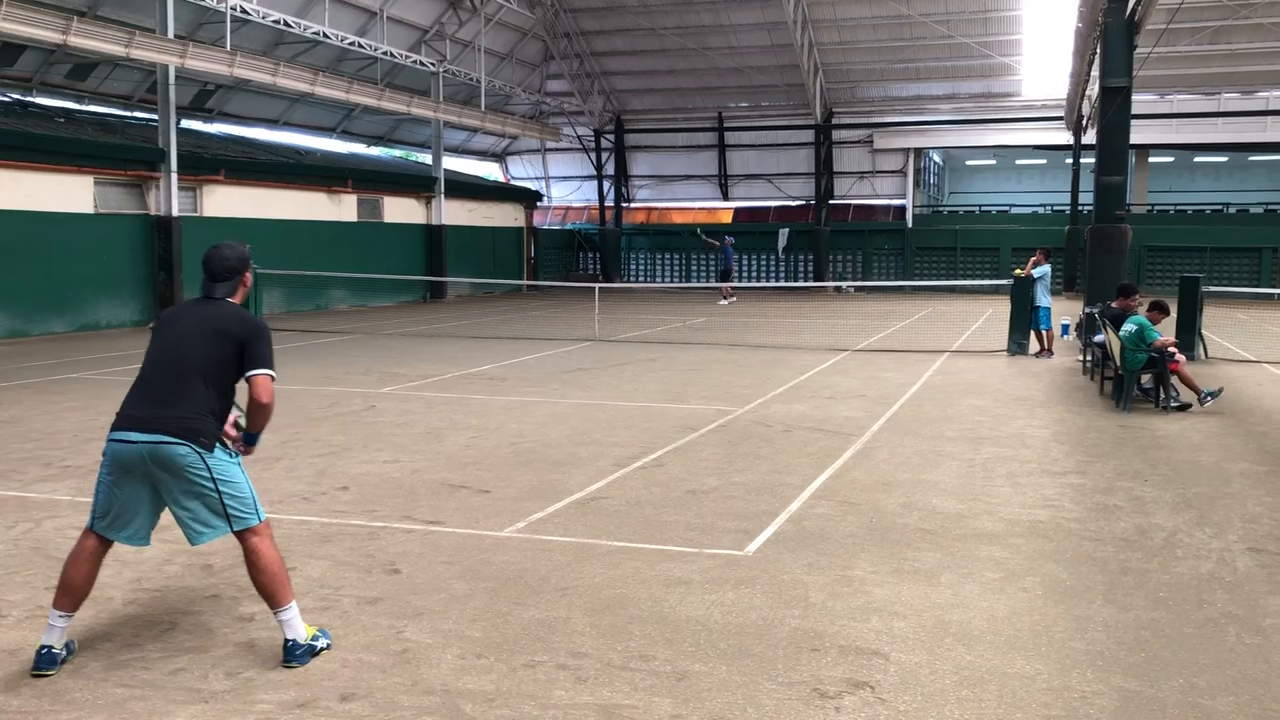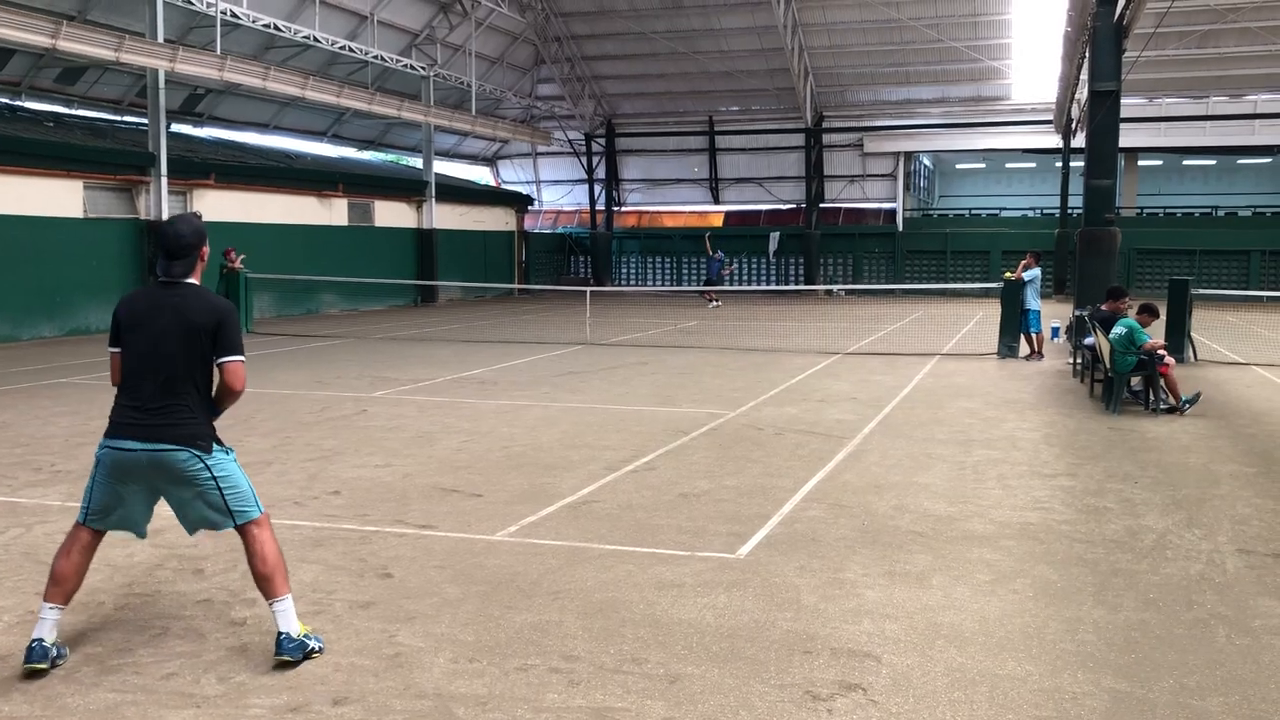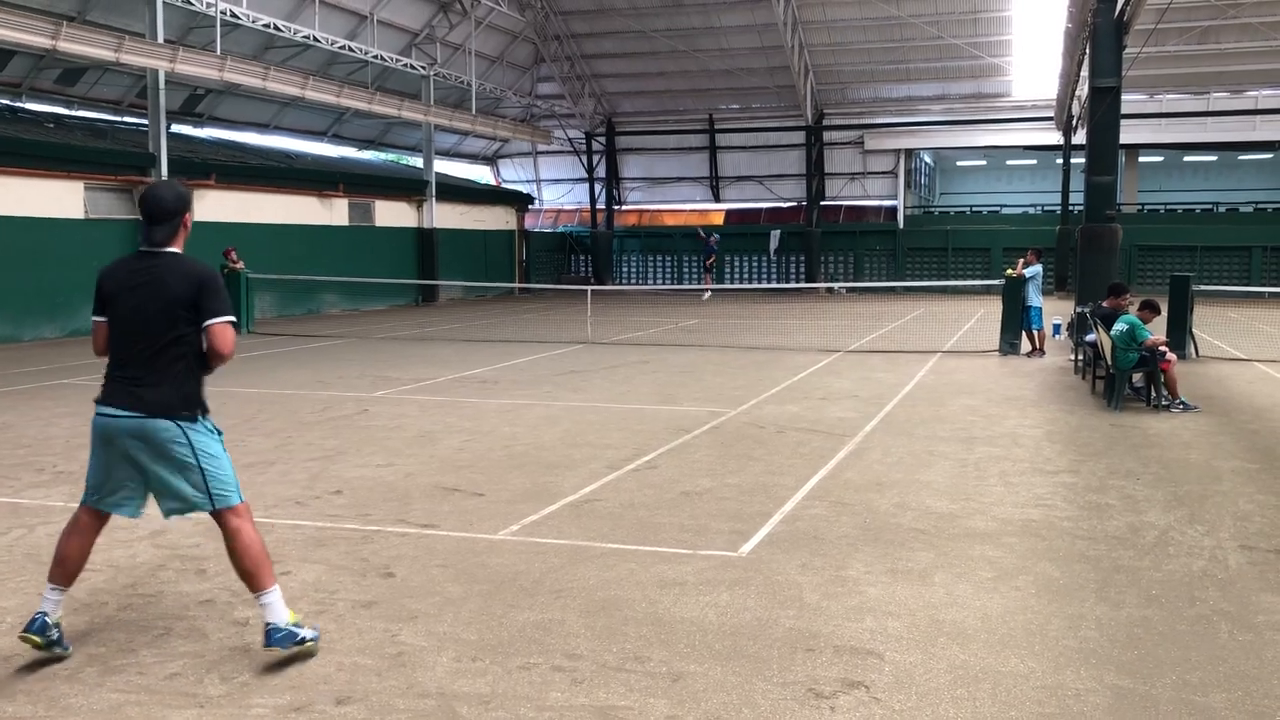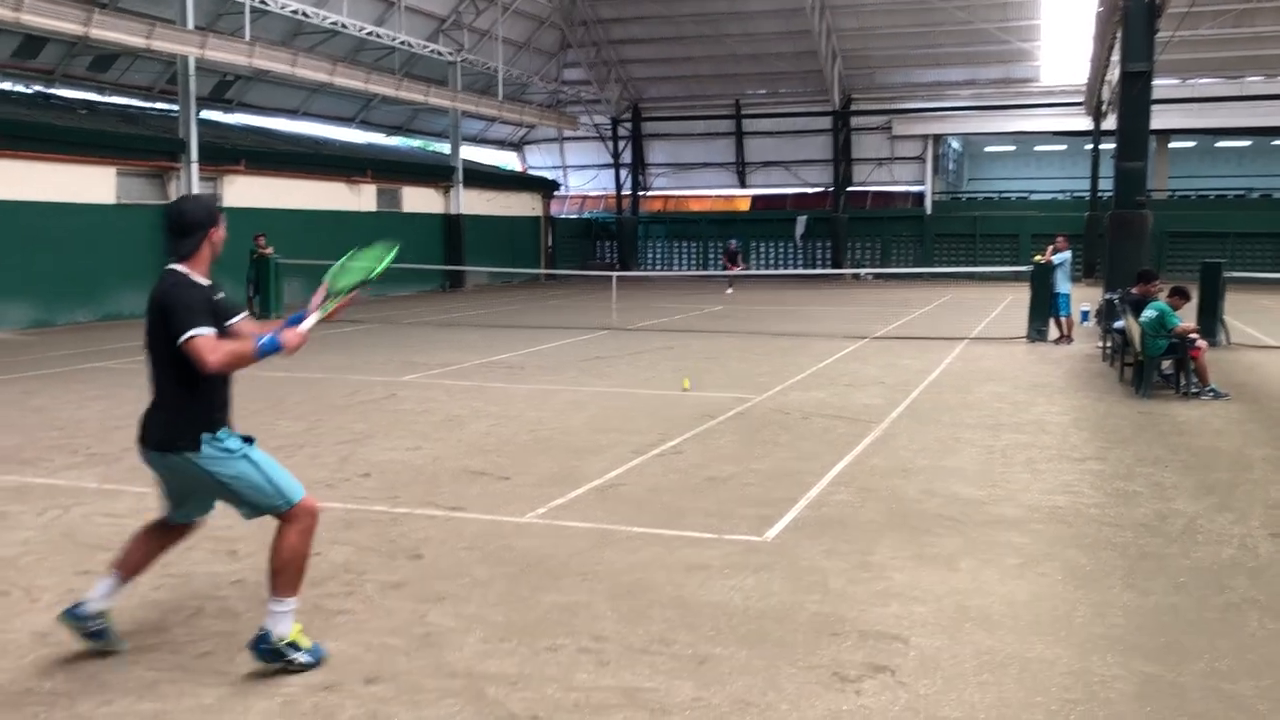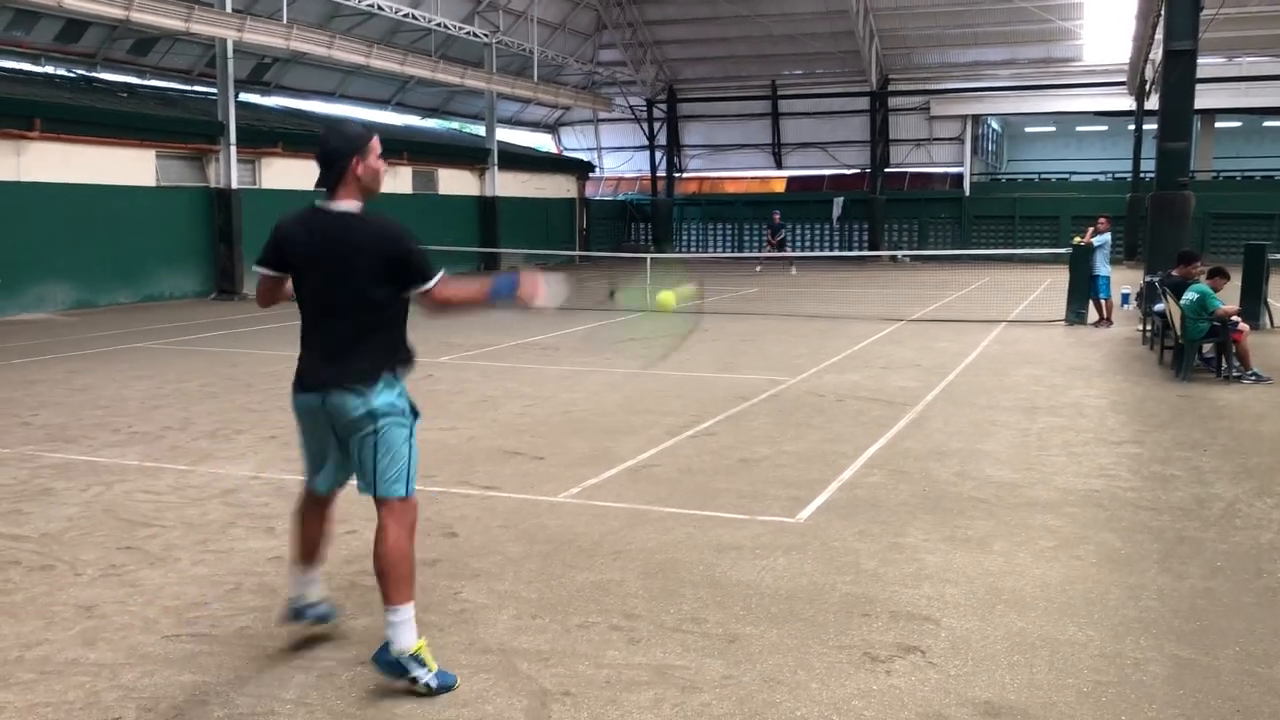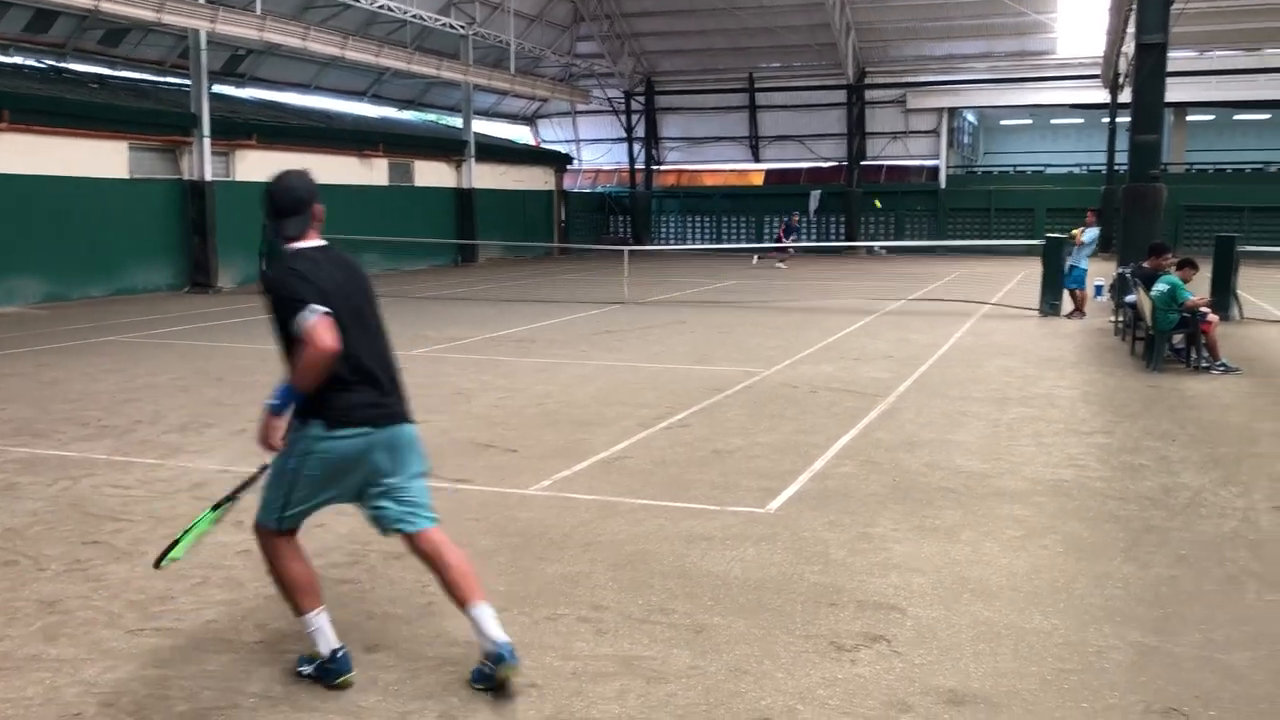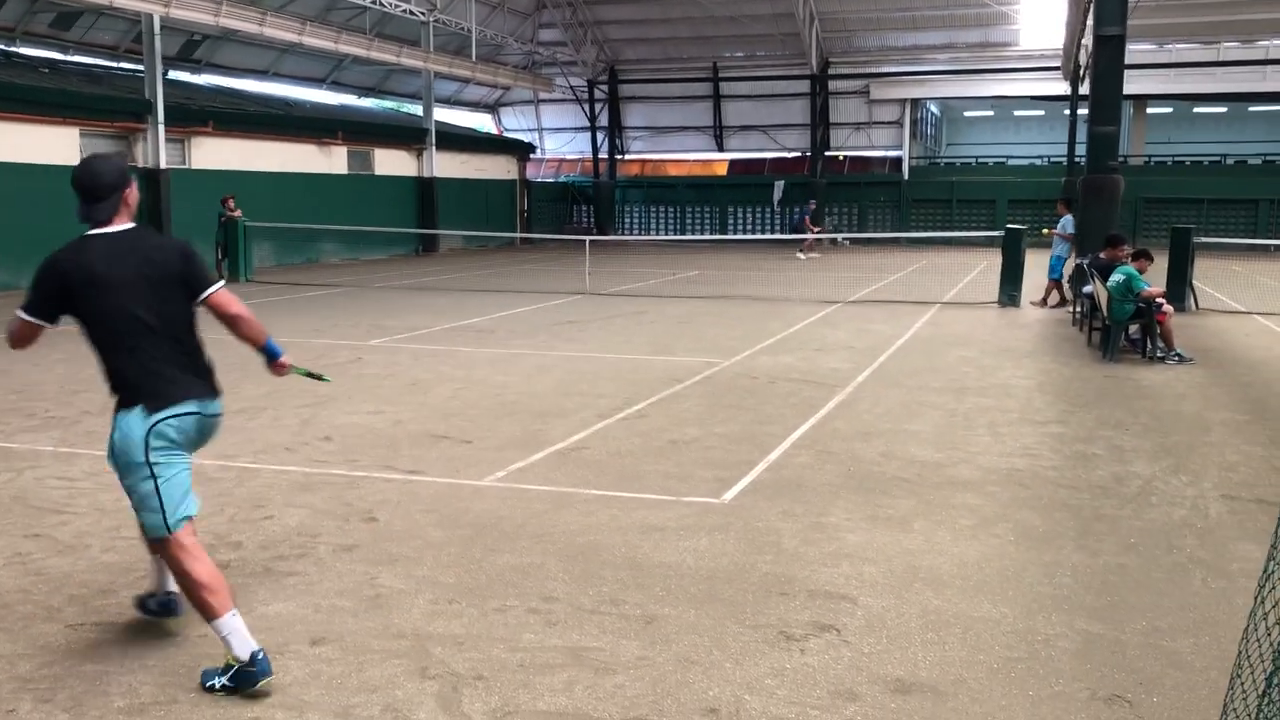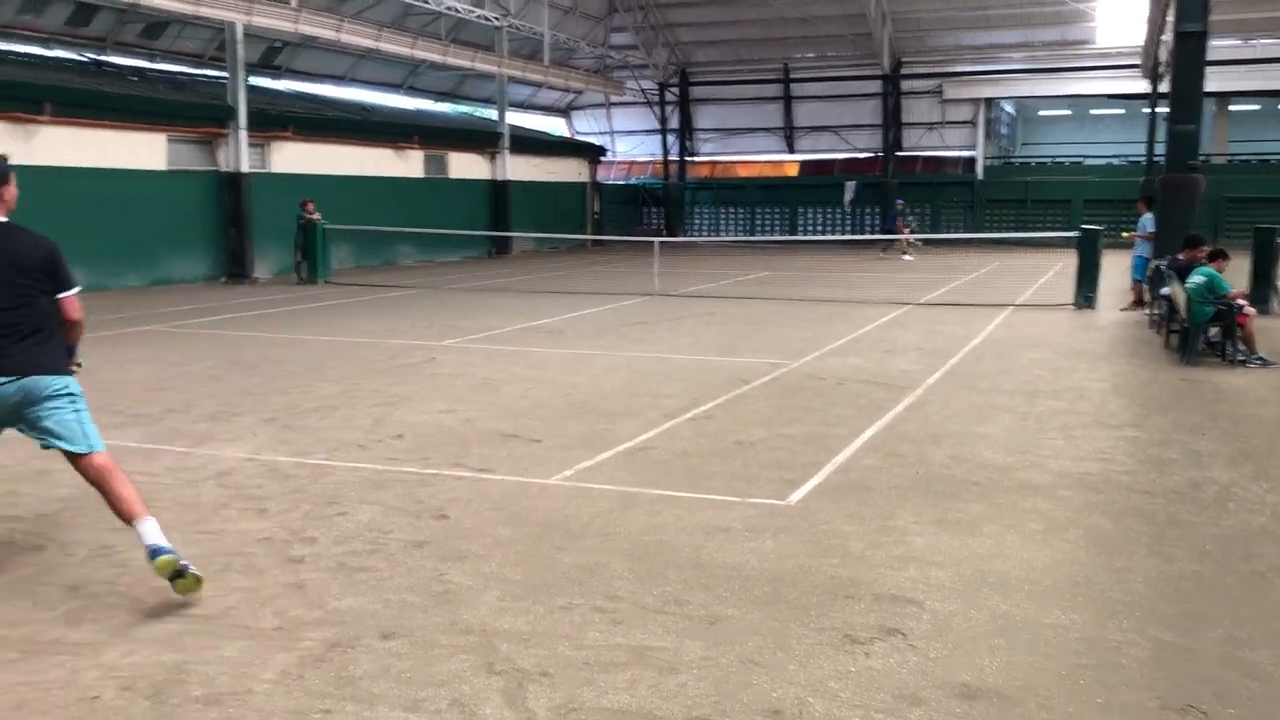
dt=0.5s
person 1, frame 1
left shoulder: (170, 317)
right shoulder: (250, 326)
right elbow: (263, 397)
left wrist: (217, 421)
right wrist: (250, 436)
left hip: (125, 435)
right hip: (187, 442)
left knee: (97, 536)
right knee: (254, 532)
left ankle: (51, 644)
right ankle: (297, 637)
person 1, frame 2
left shoulder: (128, 305)
right shoulder: (218, 310)
left elbow: (117, 376)
right elbow: (234, 384)
left hip: (123, 441)
right hip: (188, 444)
left knee: (86, 531)
right knee: (256, 526)
left ankle: (42, 640)
right ankle: (290, 633)
person 1, frame 3
left shoulder: (111, 275)
right shoulder: (202, 277)
left elbow: (101, 345)
right elbow: (223, 348)
left hip: (114, 414)
right hip: (175, 418)
left knee: (90, 514)
right knee: (233, 516)
left ankle: (45, 619)
right ankle: (280, 622)
person 1, frame 4
left shoulder: (201, 290)
right shoulder: (176, 294)
left elbow: (247, 333)
right elbow: (212, 359)
left wrist: (302, 319)
right wrist: (278, 344)
left hip: (182, 437)
right hip: (197, 440)
left knee: (179, 520)
right knee: (302, 511)
left ankle: (90, 610)
right ankle: (278, 633)
person 1, frame 5
left shoulder: (291, 231)
right shoulder: (385, 236)
left elbow: (266, 296)
right elbow: (442, 296)
right wrist: (506, 288)
left hip: (311, 390)
right hip: (371, 392)
left knee: (318, 493)
right knee: (397, 509)
left ankle: (305, 597)
right ankle: (402, 646)
person 1, frame 6
left shoulder: (284, 272)
right shoulder: (347, 266)
left elbow: (322, 345)
left wrist: (281, 403)
left hip: (330, 432)
right hip: (393, 425)
left knee: (274, 531)
right knee: (425, 535)
left ankle: (329, 656)
right ankle: (496, 644)
person 1, frame 7
left shoulder: (64, 265)
right shoulder: (174, 251)
right elbow: (233, 313)
right wrist: (272, 352)
left hip: (151, 412)
right hip: (203, 403)
left knee: (174, 538)
right knee: (163, 510)
left ankle: (247, 657)
right ankle: (166, 593)
person 1, frame 8
right shoulder: (38, 246)
right elbow: (72, 316)
right wrist: (67, 351)
right hip: (41, 375)
right knee: (99, 465)
right ankle: (160, 549)
